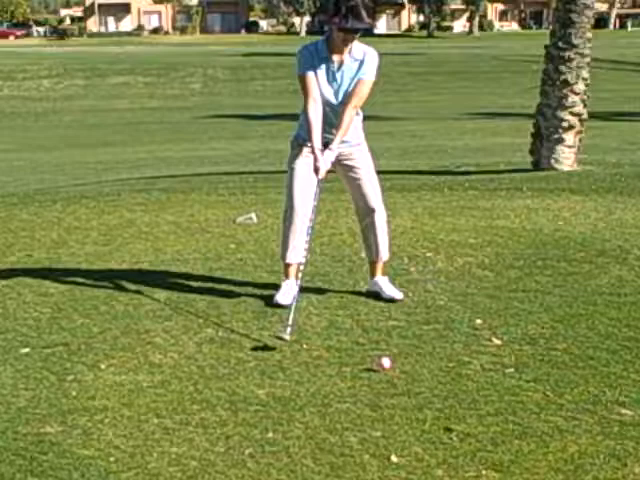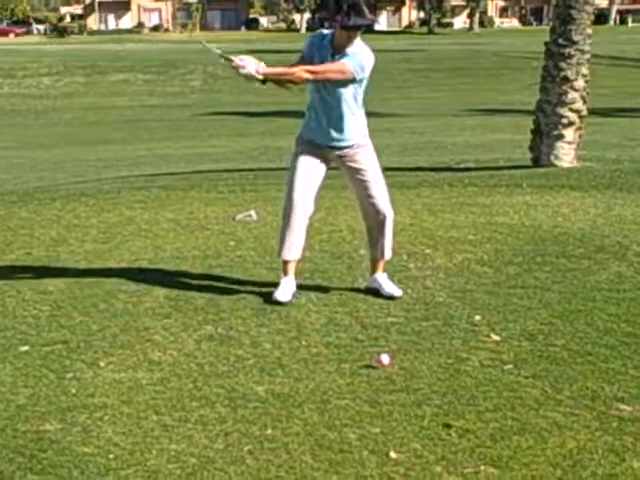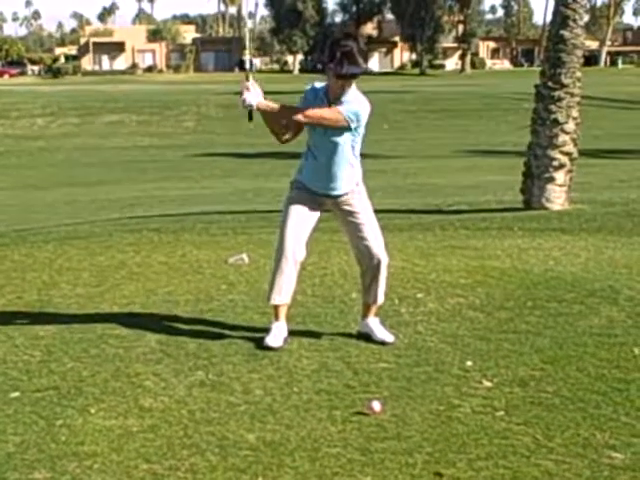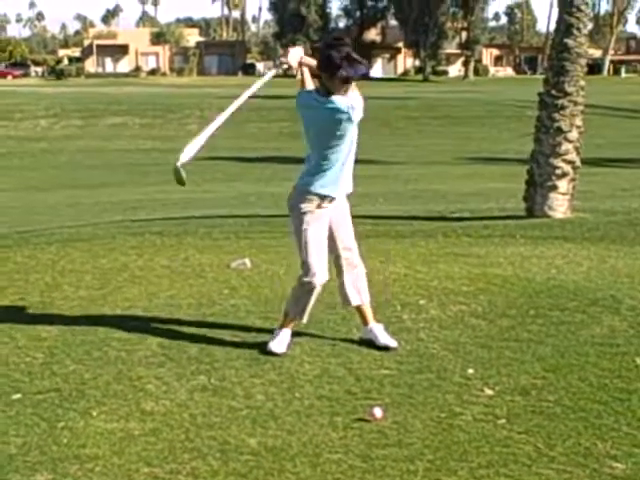
dt=0.7s
person 1, frame 1
left shoulder: (368, 57)
right shoulder: (308, 54)
left elbow: (352, 105)
right elbow: (312, 102)
left wrist: (333, 148)
right wrist: (315, 149)
left hip: (350, 143)
right hip: (309, 142)
left knee: (373, 209)
right knee: (298, 209)
left ankle: (378, 278)
right ankle: (290, 282)
person 1, frame 2
left shoulder: (362, 57)
right shoulder: (317, 41)
left elbow: (311, 74)
right elbow: (292, 75)
left wrist: (262, 70)
right wrist: (260, 69)
left hip: (353, 143)
right hip: (313, 141)
left knee: (380, 209)
right knee: (297, 207)
left ankle: (377, 276)
right ankle: (288, 279)
person 1, frame 3
left shoulder: (358, 106)
right shoulder: (314, 92)
left elbow: (303, 116)
right elbow: (284, 135)
left wrist: (262, 103)
right wrist: (263, 107)
left hip: (348, 191)
right hip: (307, 188)
left knee: (375, 255)
right knee: (289, 252)
left ankle: (369, 320)
right ankle: (279, 324)
person 1, frame 4
left shoulder: (305, 99)
right shoulder: (348, 110)
right elbow: (349, 92)
left wrist: (302, 61)
right wrist: (304, 60)
left hip: (332, 196)
right hip: (313, 201)
left knee: (350, 260)
right knee: (315, 274)
left ankle: (370, 326)
right ankle: (284, 330)
